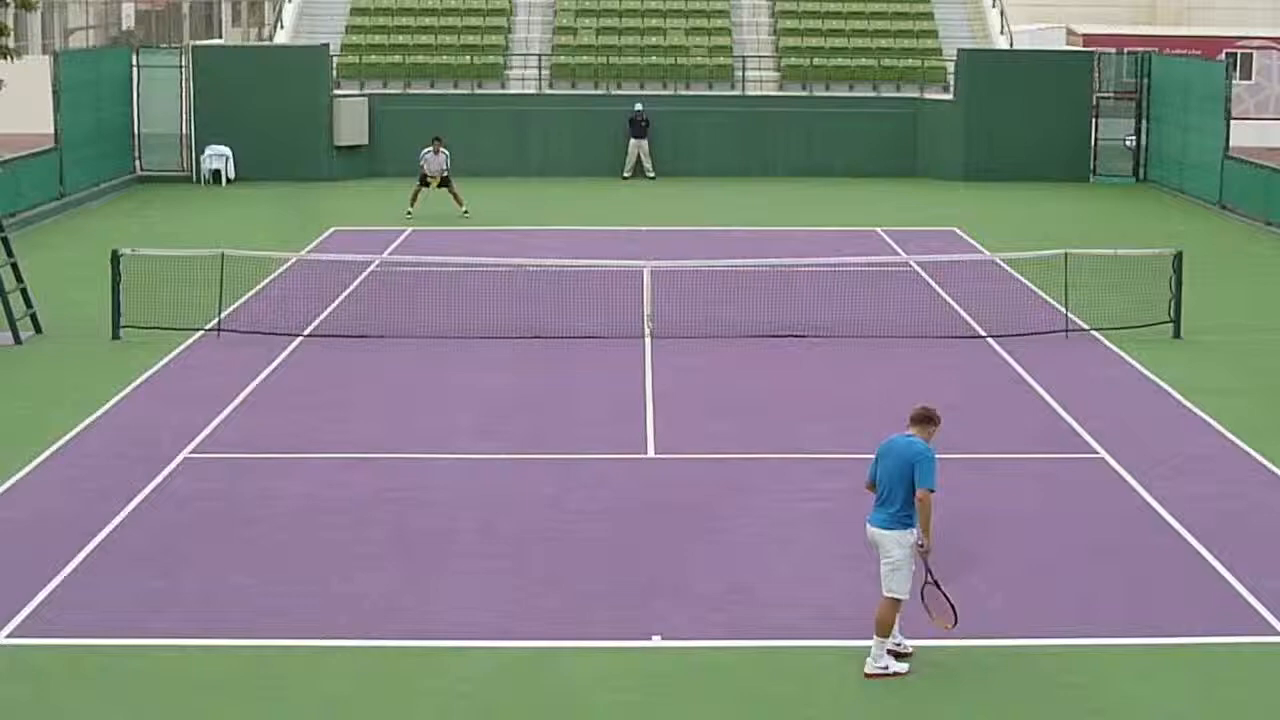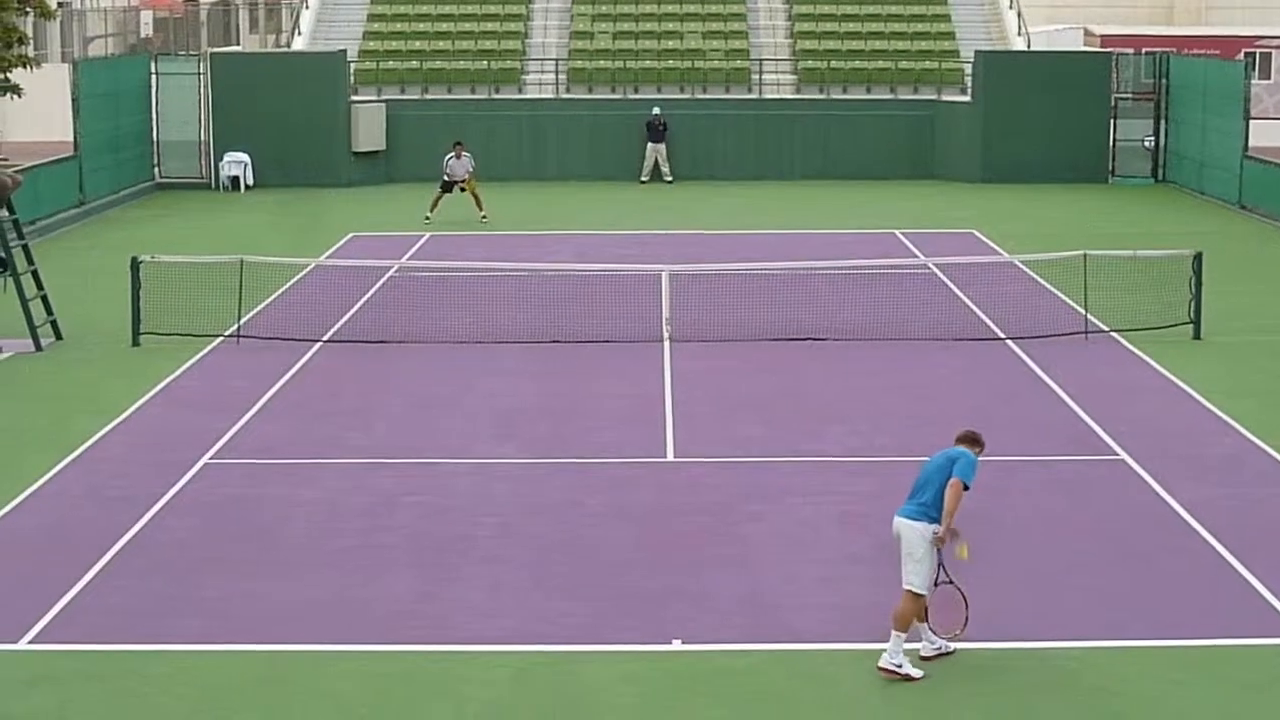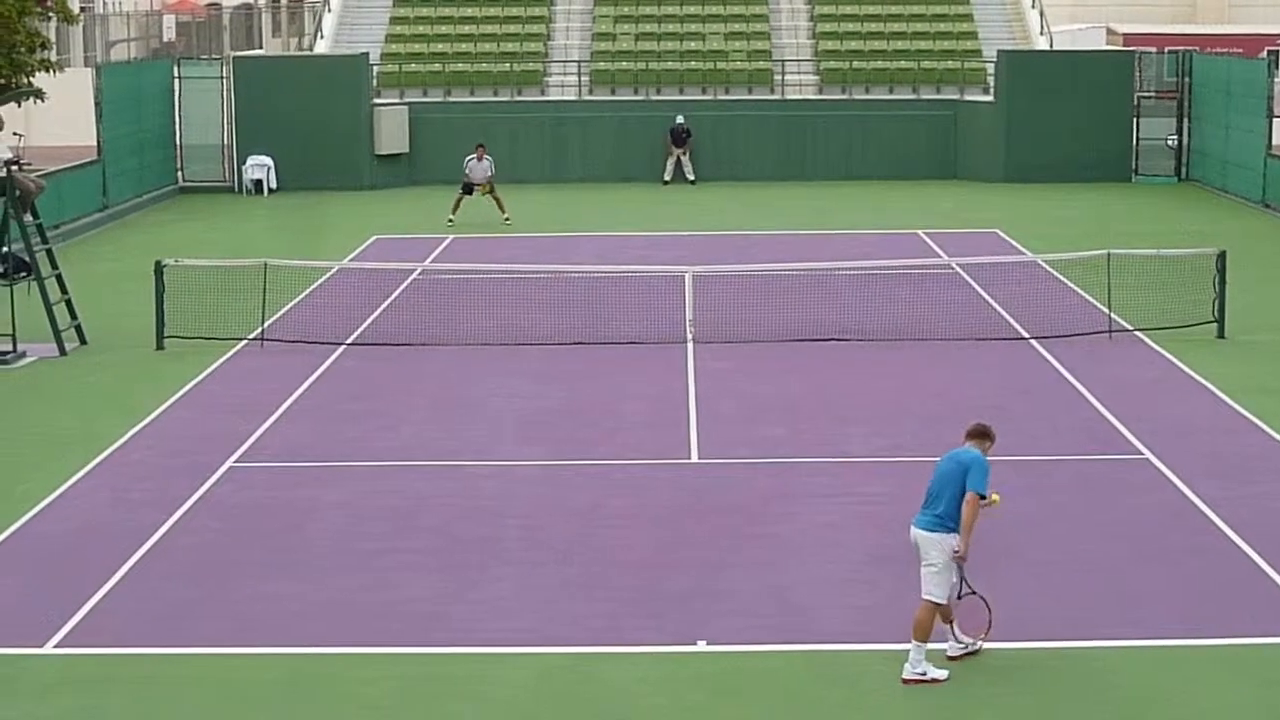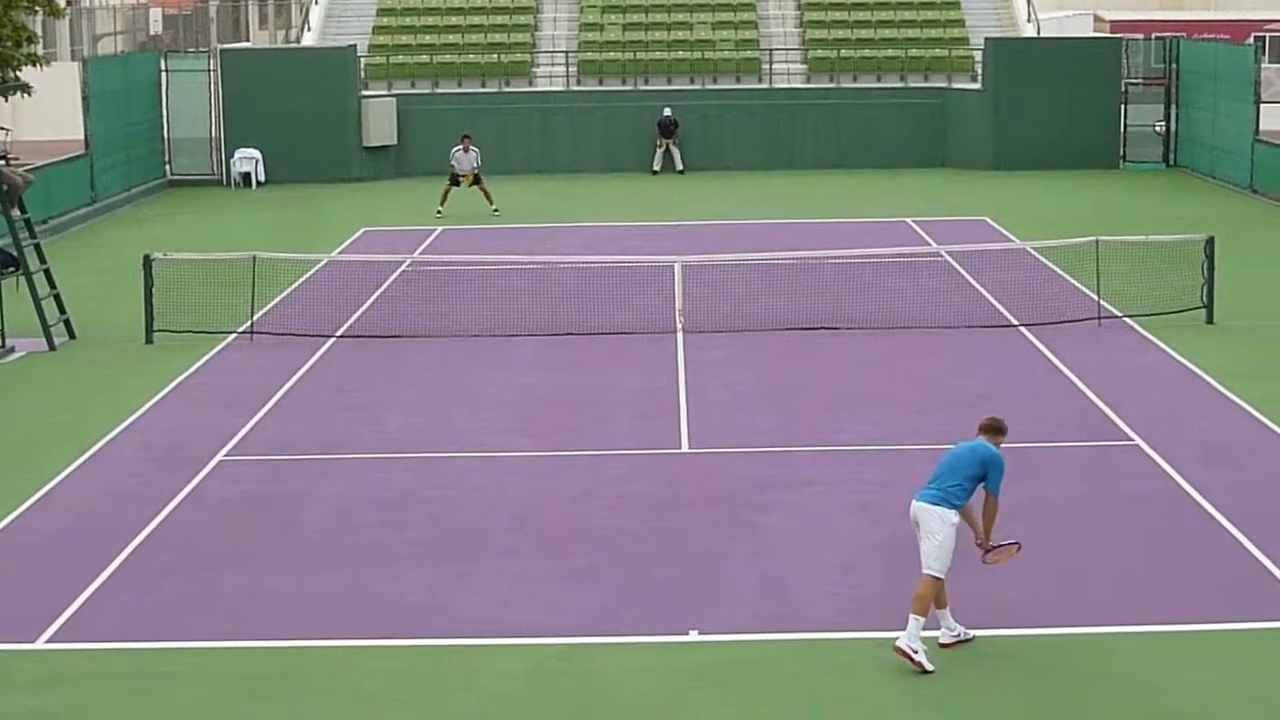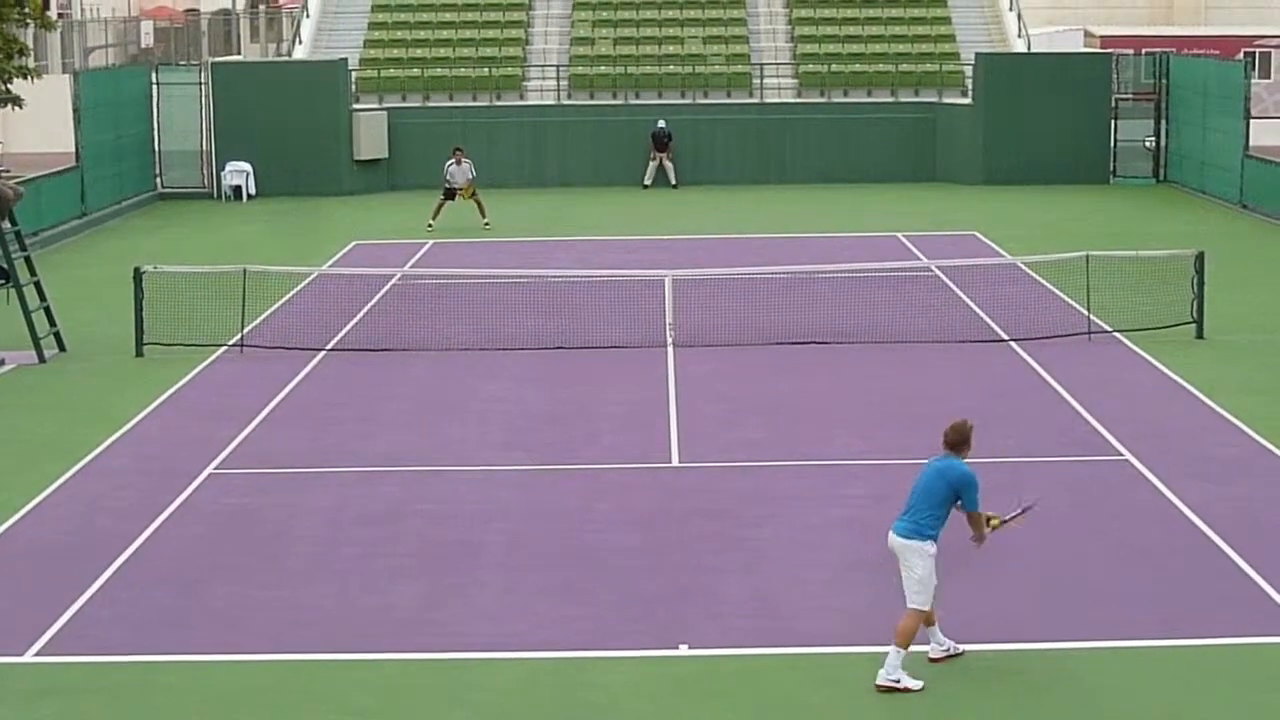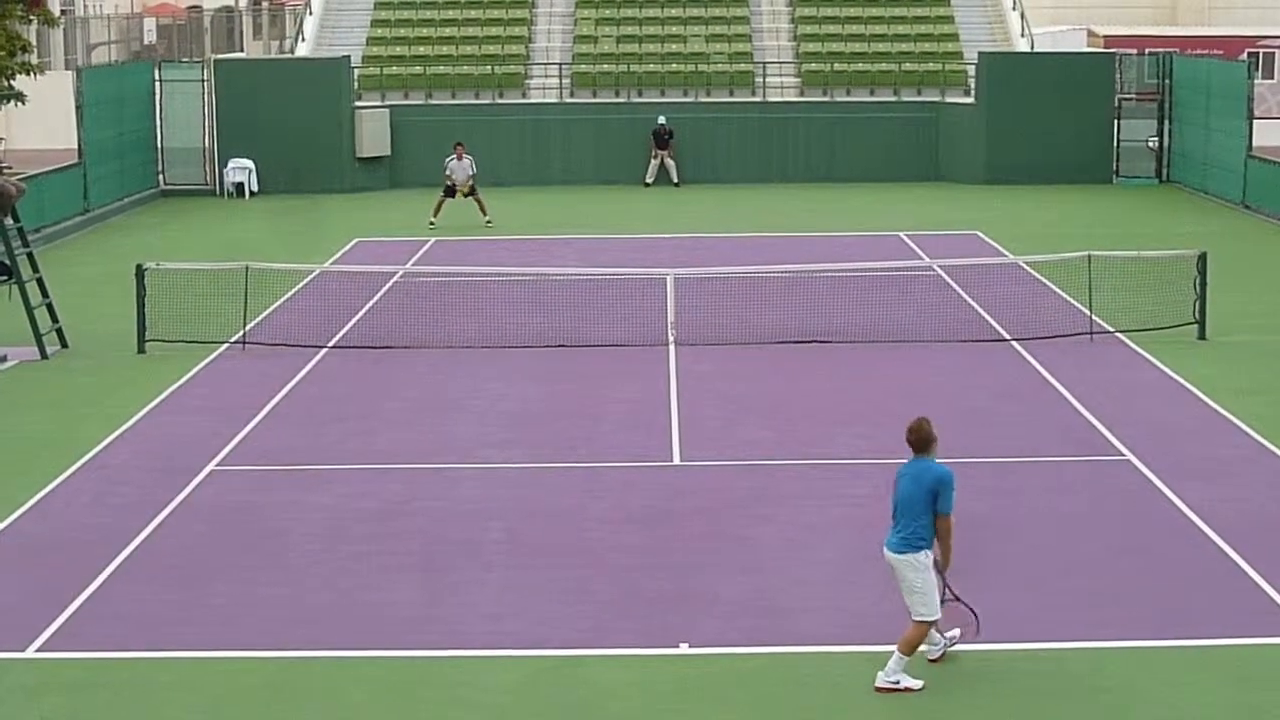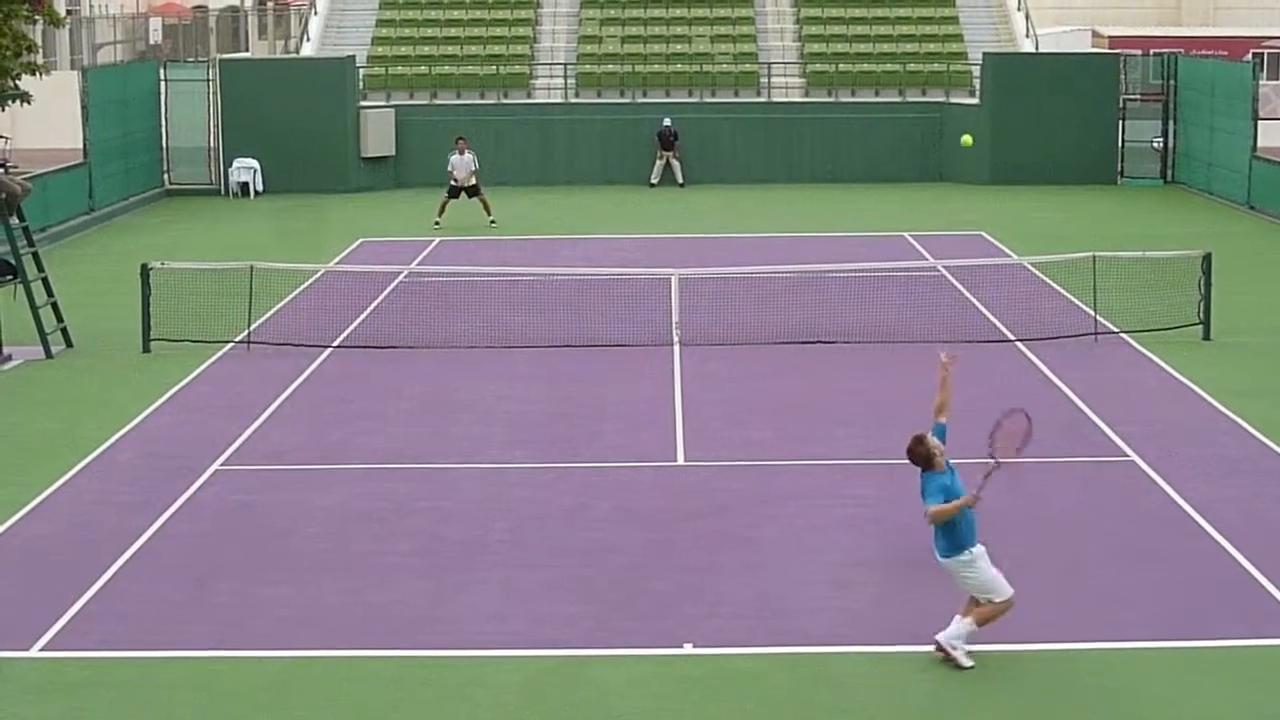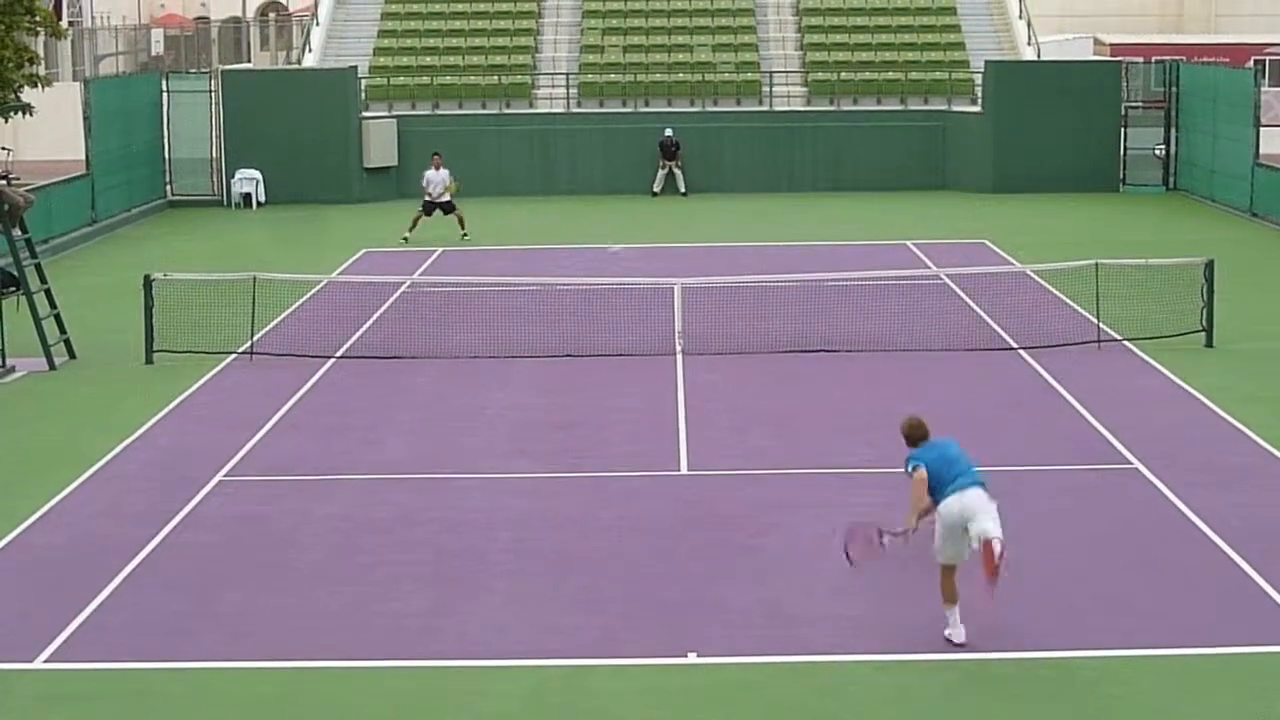
dt=0.7s
person 1, frame 1
left shoulder: (887, 444)
right shoulder: (923, 452)
left elbow: (870, 485)
right elbow: (922, 496)
right wrist: (926, 534)
left hip: (877, 523)
right hip: (896, 530)
left knee: (896, 588)
right knee: (892, 594)
left ankle: (893, 640)
right ankle: (877, 660)
person 1, frame 2
left shoulder: (942, 456)
right shoulder: (968, 457)
right elbow: (954, 486)
left wrist: (943, 527)
right wrist: (945, 525)
left hip: (905, 518)
right hip: (918, 525)
left knee: (920, 586)
right knee: (913, 591)
left ankle: (930, 643)
right ankle: (893, 657)
person 1, frame 3
left shoulder: (949, 458)
right shoulder: (979, 460)
right elbow: (970, 501)
left wrist: (981, 504)
right wrist: (964, 542)
left hip: (922, 527)
right hip: (938, 535)
left knee: (942, 590)
right knee: (932, 599)
left ankle: (957, 643)
right ankle: (915, 666)
person 1, frame 4
left shoulder: (961, 449)
right shoulder: (994, 457)
right elbow: (991, 502)
left wrist: (977, 531)
right wrist: (986, 537)
left hip: (920, 504)
right hip: (939, 512)
left knee: (936, 573)
right knee: (932, 576)
left ankle: (949, 629)
right ankle: (910, 639)
person 1, frame 5
left shoulder: (934, 464)
right shoulder: (966, 475)
right elbow: (973, 518)
left wrist: (978, 514)
right wrist: (980, 534)
left hip: (899, 534)
right hip: (917, 542)
left knee: (924, 597)
right knee: (918, 608)
left ankle: (939, 644)
right ankle: (890, 673)
person 1, frame 6
left shoulder: (903, 471)
right shoulder: (942, 474)
right elbow: (943, 522)
right wrist: (945, 557)
left hip: (895, 547)
right hip: (912, 554)
left knee: (923, 606)
right knee: (924, 619)
left ankle: (936, 644)
right ankle: (890, 675)
person 1, frame 7
left shoulder: (938, 464)
right shoulder: (935, 483)
left elbow: (941, 410)
right elbow: (933, 516)
left wrist: (944, 373)
right wrist: (961, 503)
left hip: (966, 549)
right hip: (959, 556)
left knee: (983, 596)
right knee: (1004, 600)
left ankle: (949, 635)
right ankle: (954, 639)
person 1, frame 8
left shoulder: (915, 458)
right shoulder: (948, 444)
left elbow: (921, 478)
left wrist: (915, 515)
right wrist: (930, 508)
left hip: (949, 508)
right hip: (976, 498)
left knee: (948, 568)
left ankle: (956, 629)
right ankle: (992, 544)
